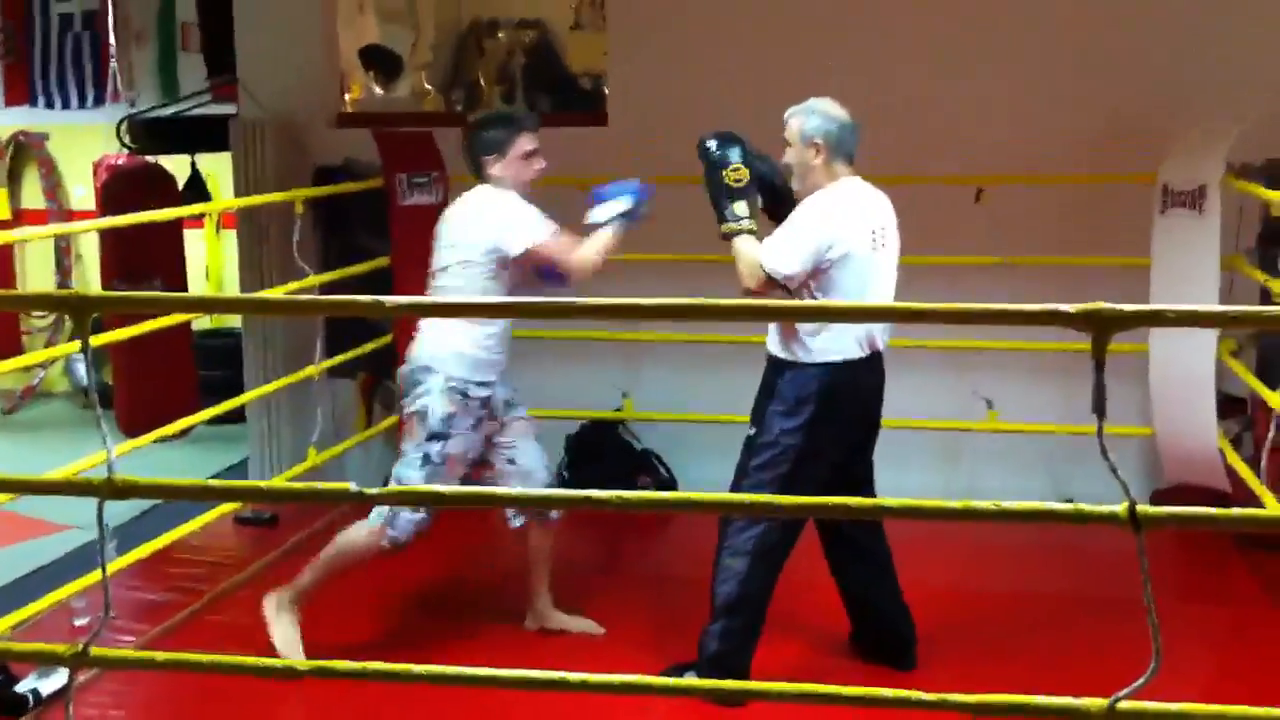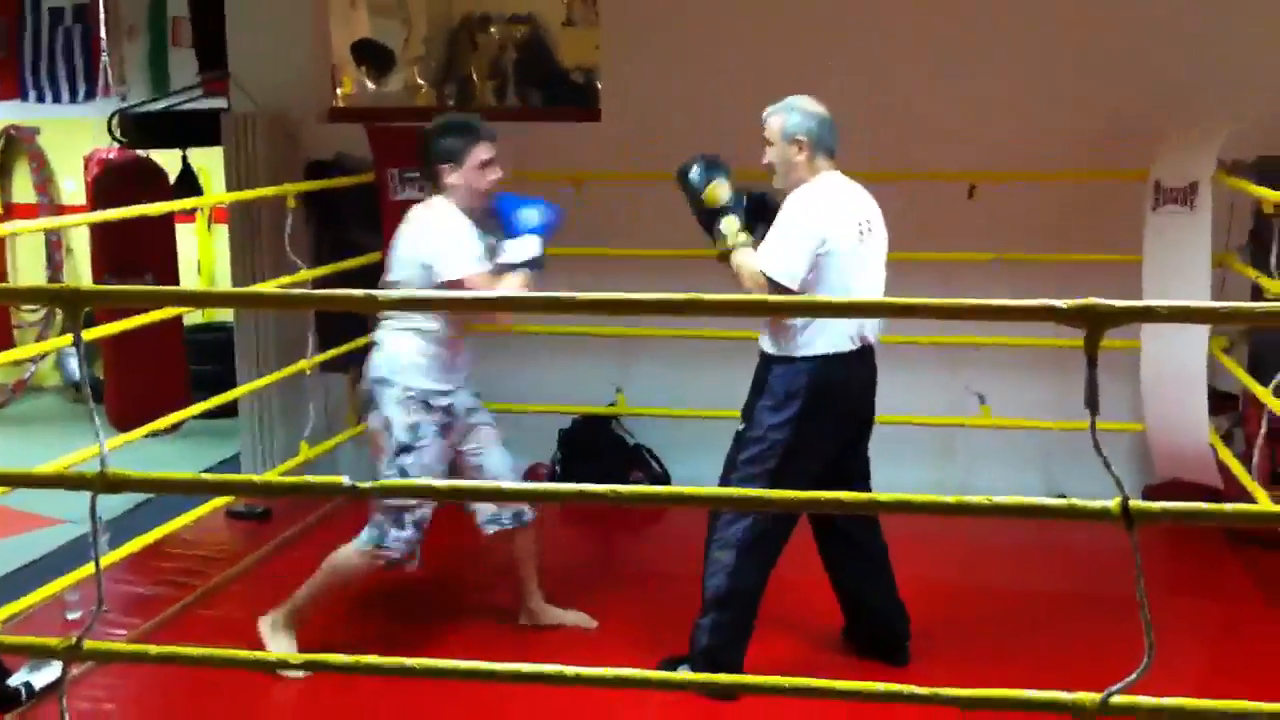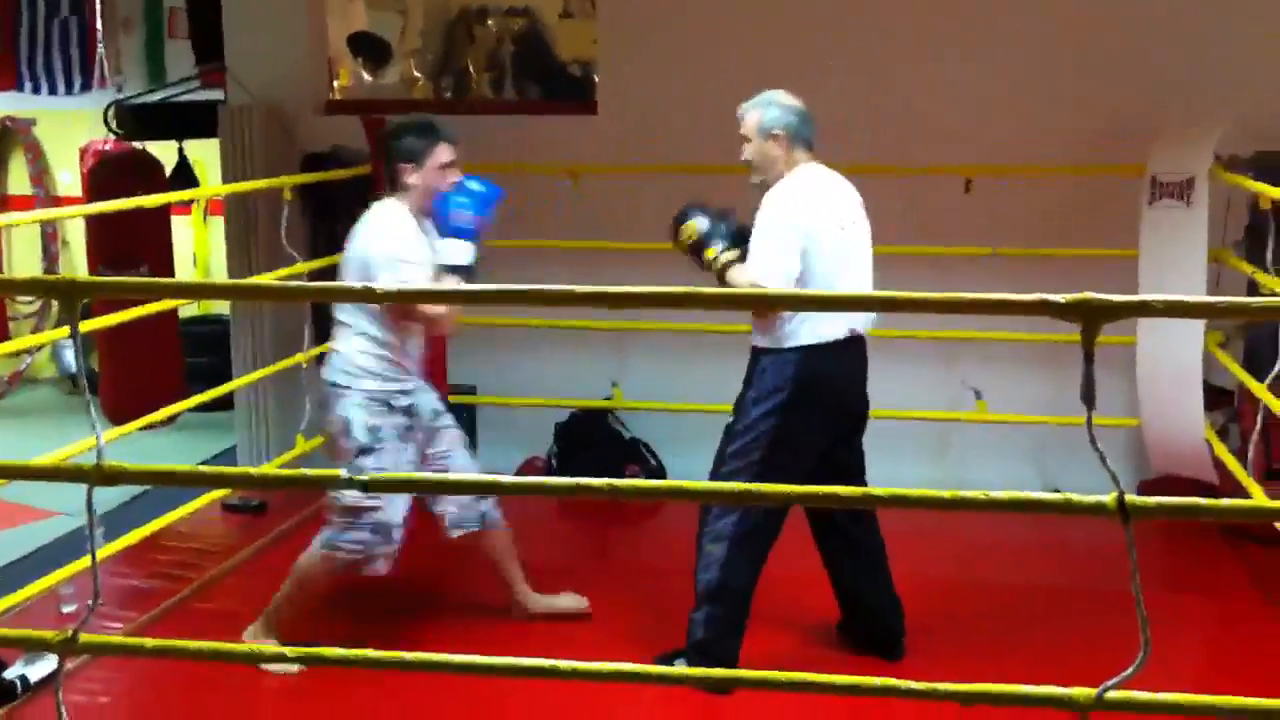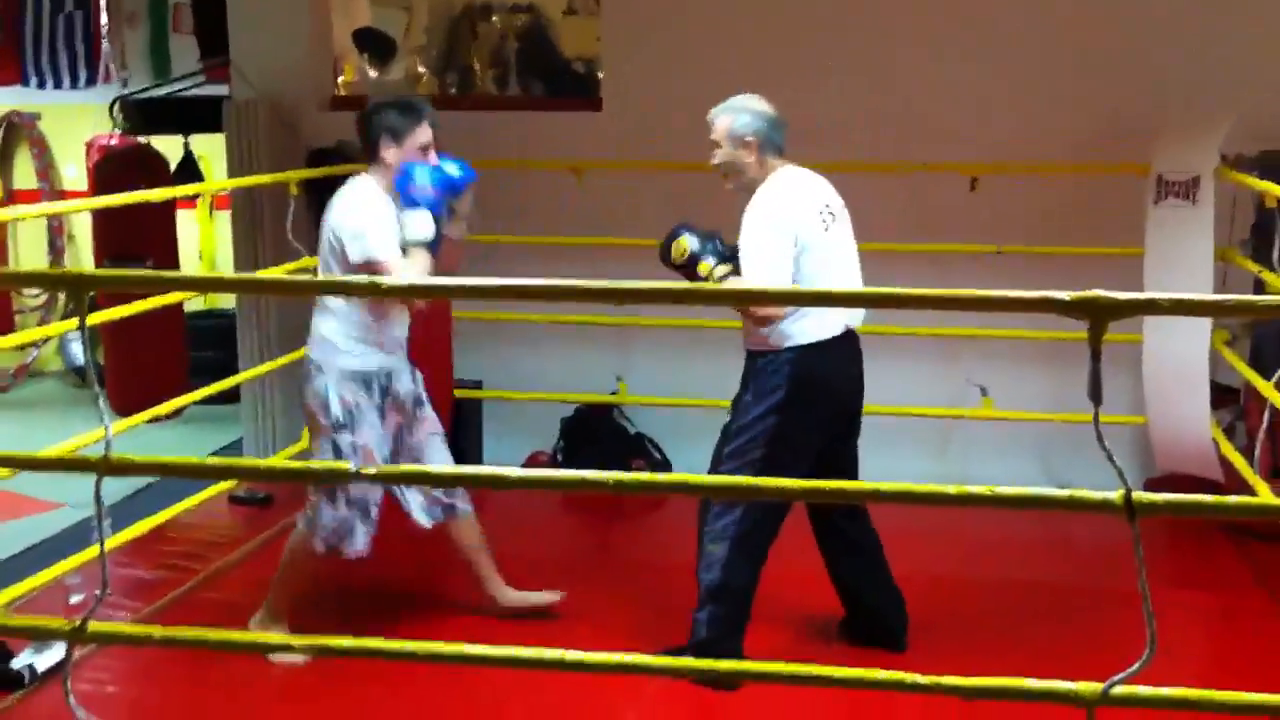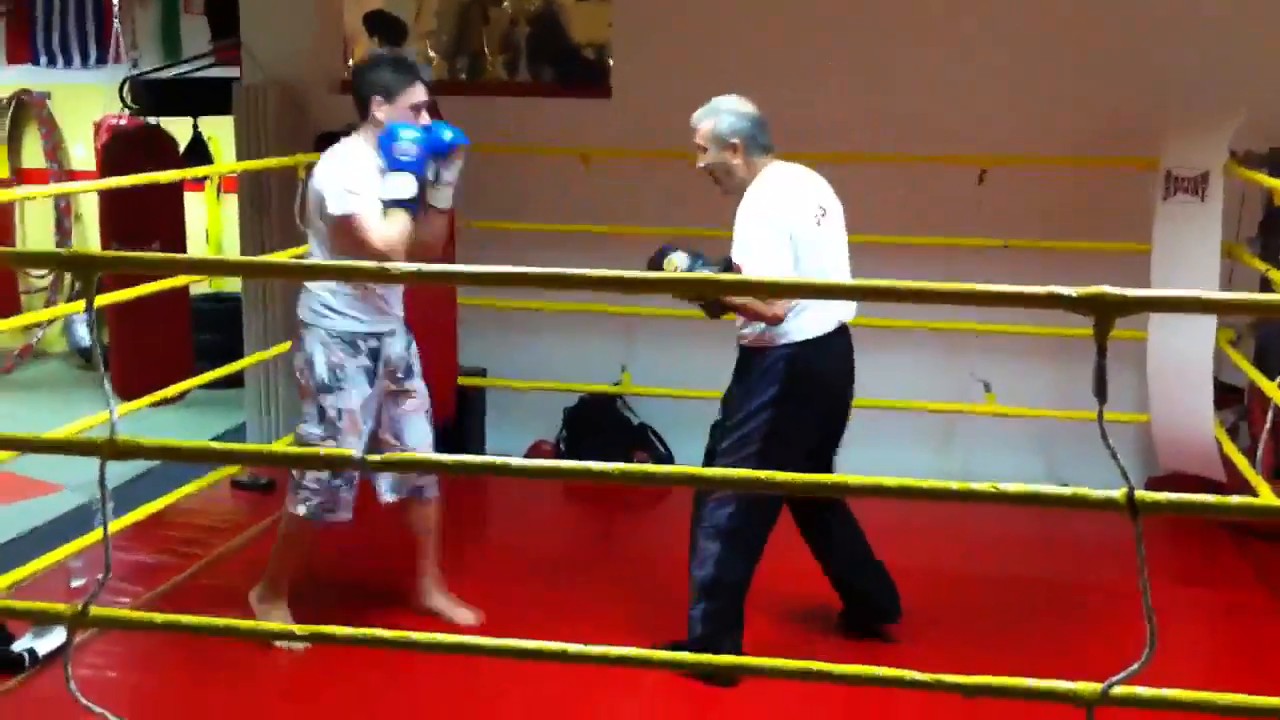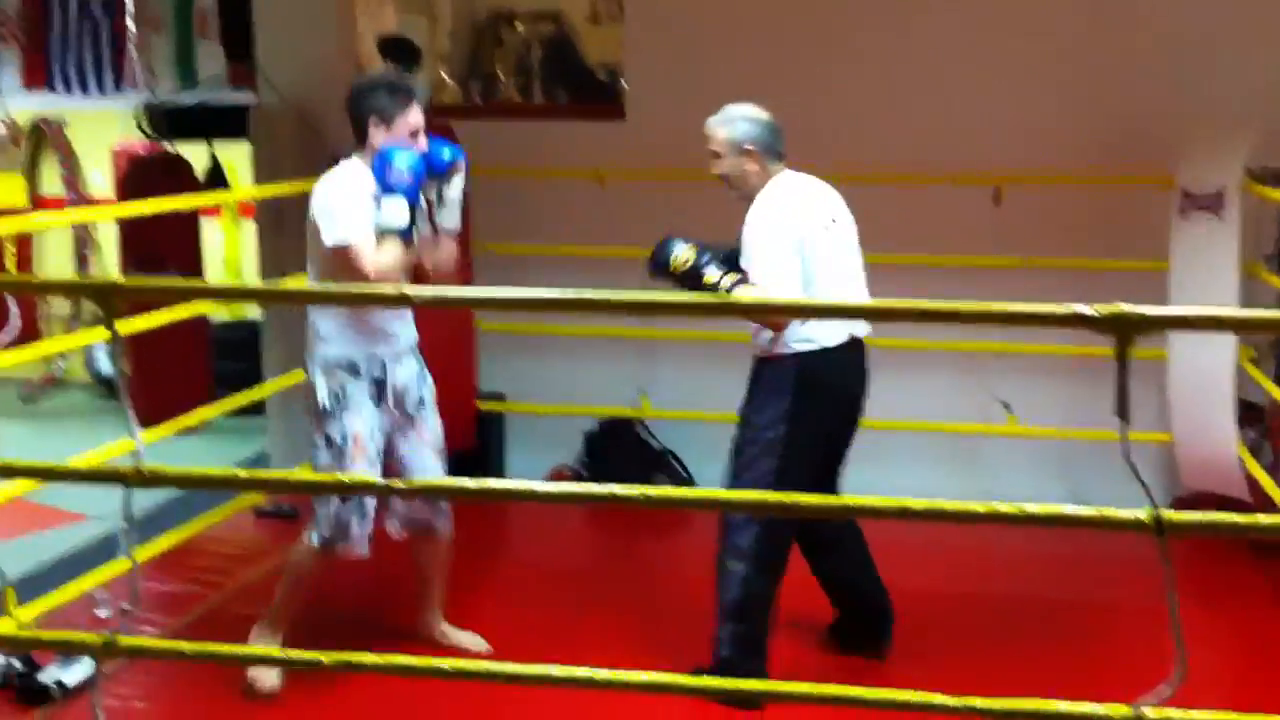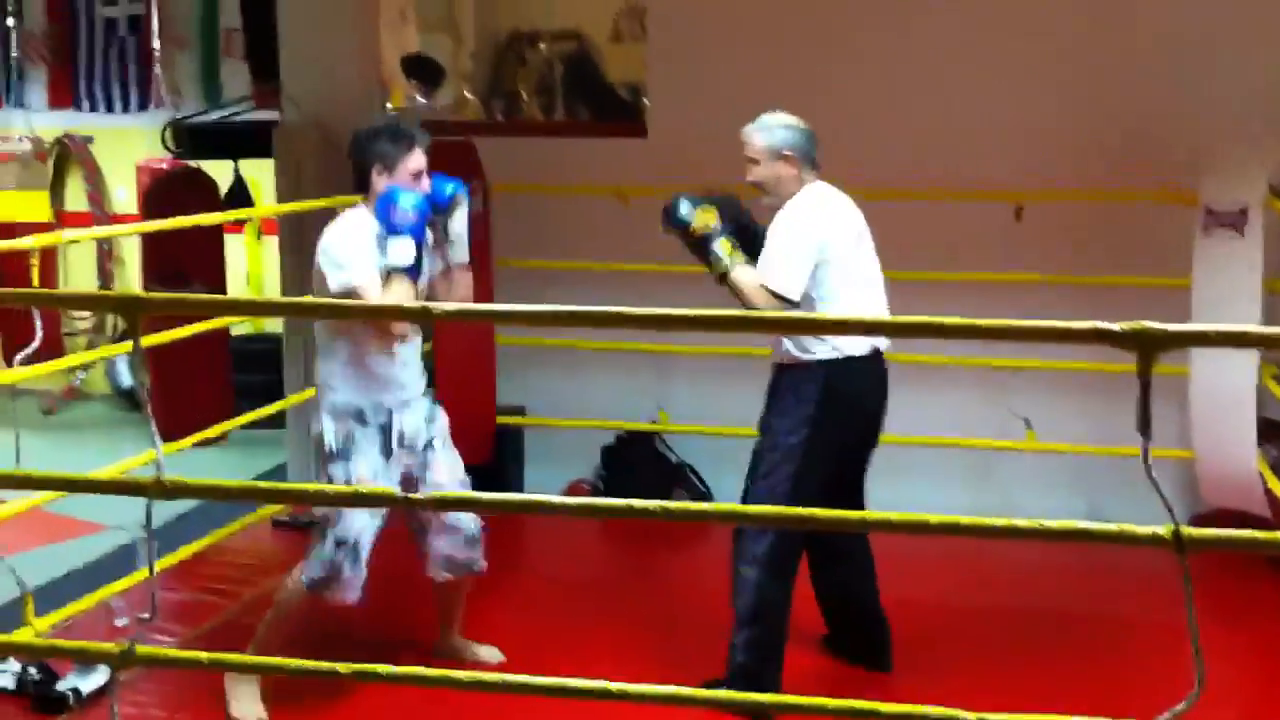
dt=0.1s
person 1, frame 1
left shoulder: (825, 212)
right shoulder: (871, 203)
left elbow: (755, 277)
left wrist: (733, 202)
right wrist: (767, 193)
left hip: (813, 384)
right hip: (857, 377)
left knee: (755, 520)
right knee: (850, 512)
left ankle: (722, 663)
right ankle: (889, 637)
person 1, frame 2
left shoulder: (808, 205)
right shoulder: (857, 199)
left elbow: (762, 286)
left wrist: (725, 219)
right wrist: (758, 224)
left hip: (806, 378)
right hip: (851, 370)
left knee: (745, 512)
right knee: (845, 507)
left ankle: (715, 658)
right ankle: (882, 631)
person 1, frame 3
left shoulder: (788, 199)
right shoulder: (837, 190)
left elbow: (764, 293)
left wrist: (715, 250)
right wrist: (742, 246)
left hip: (795, 369)
right hip: (842, 362)
left knee: (737, 505)
right knee: (841, 501)
left ankle: (710, 652)
right ankle: (878, 627)
person 1, frame 4
left shoulder: (770, 206)
right shoulder: (815, 188)
left elbow: (766, 305)
left wrist: (712, 271)
right wrist: (732, 270)
left hip: (795, 369)
right hip: (837, 358)
left knee: (735, 505)
right knee: (834, 499)
left ankle: (715, 648)
right ankle: (878, 618)
person 1, frame 5
left shoulder: (762, 204)
right shoulder: (807, 183)
left elbow: (772, 305)
left hip: (788, 364)
right hip: (829, 353)
left knee: (729, 500)
right knee: (812, 490)
left ankle: (712, 644)
right ankle: (871, 603)
person 1, frame 6
left shoulder: (774, 211)
right shoulder: (817, 194)
left elbow: (774, 312)
left wrist: (710, 274)
right wrist: (732, 267)
left hip: (801, 374)
right hip: (840, 364)
left knee: (754, 519)
right knee: (816, 500)
left ankle: (739, 667)
right ankle: (866, 620)
person 1, frame 7
left shoulder: (800, 217)
right shoulder: (836, 205)
left elbow: (767, 303)
left wrist: (718, 245)
right wrist: (744, 246)
left hip: (821, 383)
right hip: (860, 375)
left knee: (768, 526)
right knee: (836, 512)
right ankle: (861, 636)
person 2, frame 1
left shoulder: (475, 211)
right shoulder: (502, 210)
right elbow: (580, 263)
left wrist: (538, 265)
right wrist: (615, 214)
left hip: (482, 384)
right hip: (446, 384)
left knee: (535, 486)
right knee: (402, 517)
left ankle: (541, 608)
right ankle: (287, 600)
person 2, frame 2
left shoulder: (448, 223)
right shoulder: (441, 228)
left elbow: (471, 295)
left wrist: (504, 243)
right wrist: (526, 249)
left hip: (447, 390)
right hip: (407, 396)
left knee: (508, 495)
right knee: (396, 533)
left ankle: (534, 605)
right ankle: (280, 620)
person 2, frame 3
left shoulder: (413, 223)
right shoulder: (387, 230)
left elbow: (427, 306)
right elbow: (438, 318)
left hip: (406, 390)
right hip: (366, 396)
left knee: (471, 493)
right knee: (361, 532)
left ankle: (524, 596)
right ankle: (265, 626)
person 2, frame 4
left shoulder: (396, 202)
right shoulder: (359, 206)
left elbow: (429, 279)
right elbow: (409, 288)
left wrist: (439, 217)
right wrist: (423, 220)
left hip: (393, 373)
right hip: (348, 374)
left knee: (442, 484)
right knee: (340, 510)
left ankle: (496, 591)
right ankle: (271, 616)
person 2, frame 5
left shoulder: (392, 161)
right shoulder: (342, 167)
left elbow: (426, 251)
right elbow: (386, 251)
left wrist: (442, 183)
right wrist: (404, 180)
left hip: (390, 336)
right hip: (338, 339)
left knee: (418, 465)
right knee: (329, 480)
left ankle: (430, 588)
right ankle: (270, 595)
person 2, frame 6
left shoulder: (405, 186)
right shoulder: (338, 191)
left elbow: (442, 270)
right elbow: (381, 279)
left wrist: (448, 199)
right wrist: (399, 205)
left hip: (402, 364)
right hip: (348, 370)
left knee: (428, 500)
right knee: (345, 513)
left ankle: (430, 620)
right ankle: (268, 633)
person 2, frame 7
left shoulder: (405, 229)
right shoulder: (345, 238)
left elbow: (458, 306)
right elbow: (392, 323)
left wrist: (454, 236)
right wrist: (403, 247)
left hip: (412, 408)
right hip: (356, 417)
left knee: (461, 534)
right knee: (337, 557)
left ankle: (449, 638)
